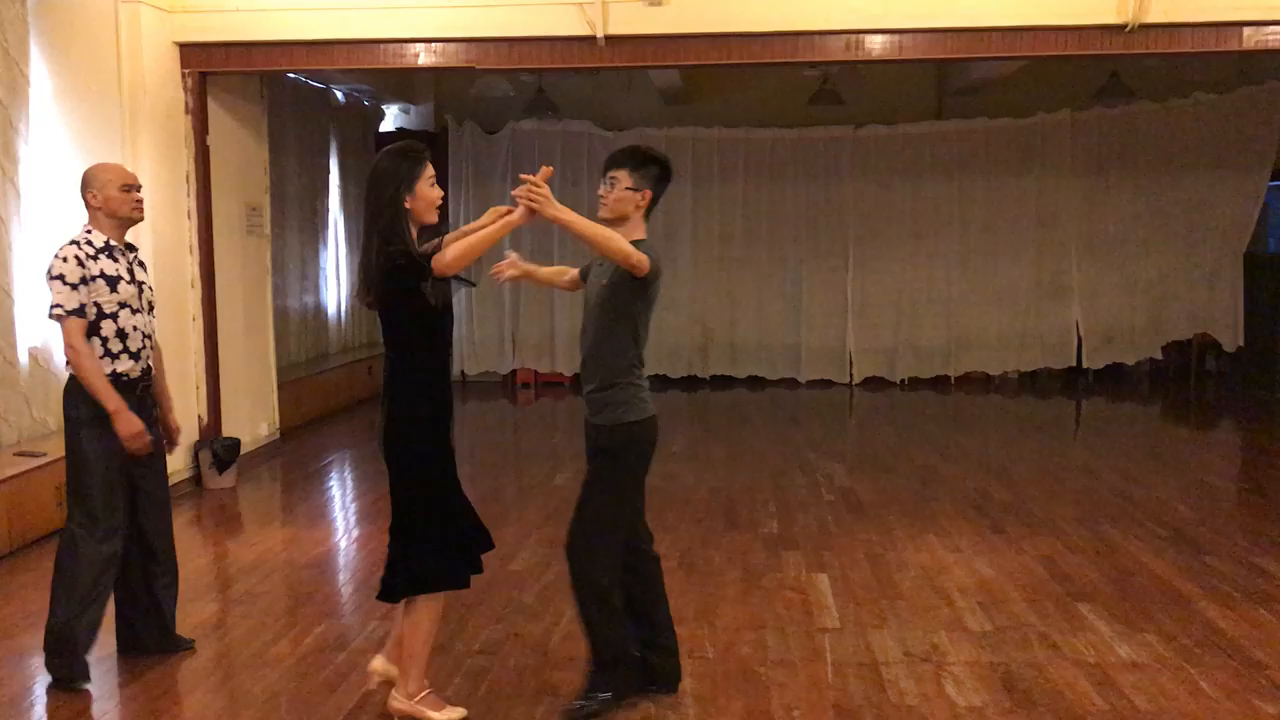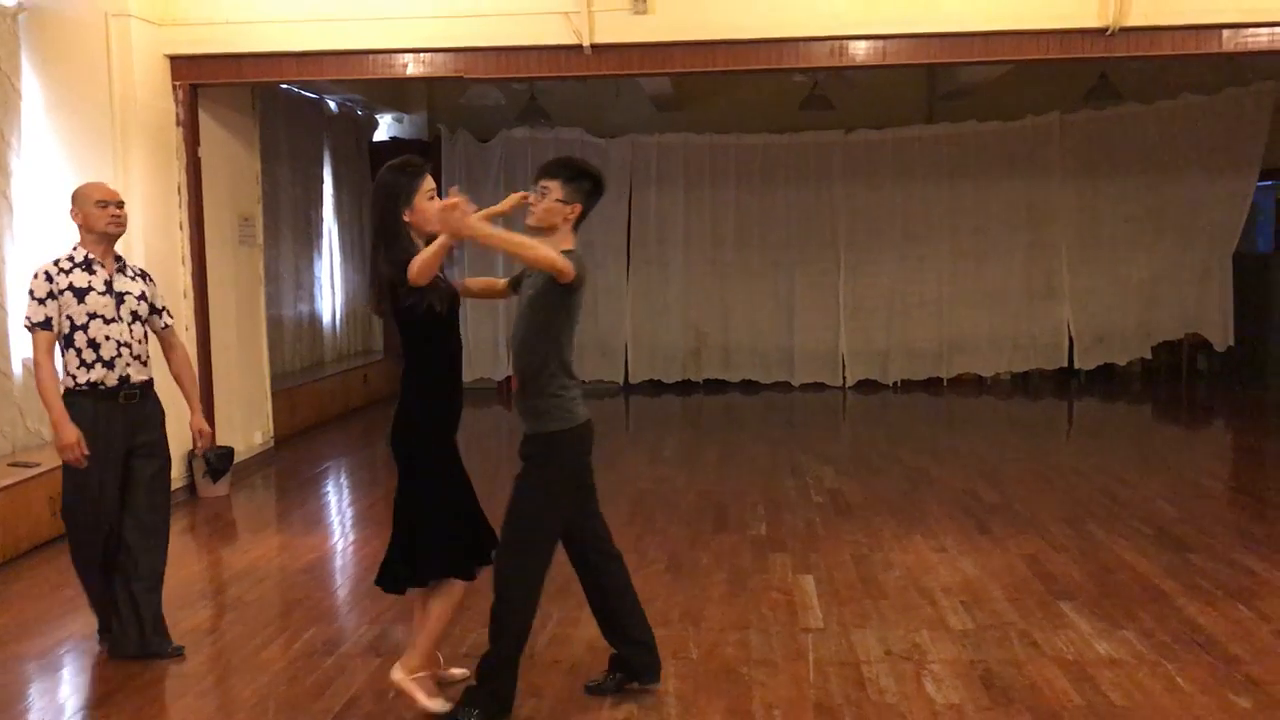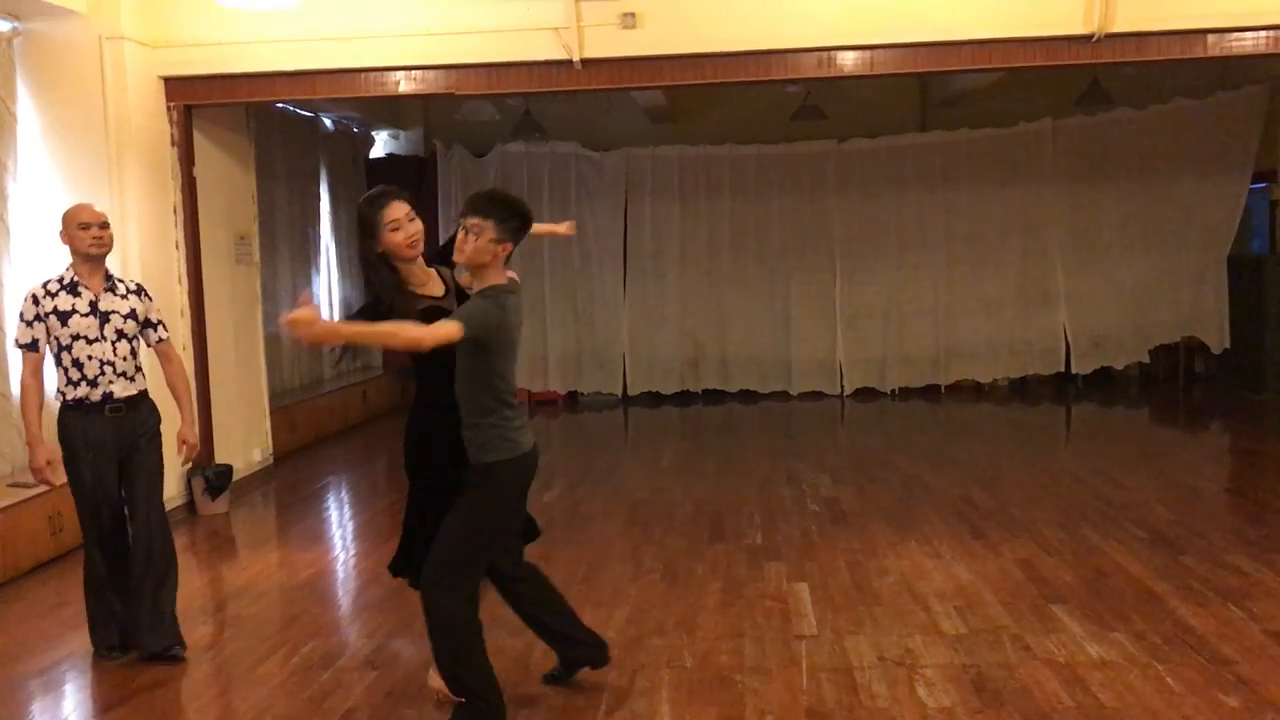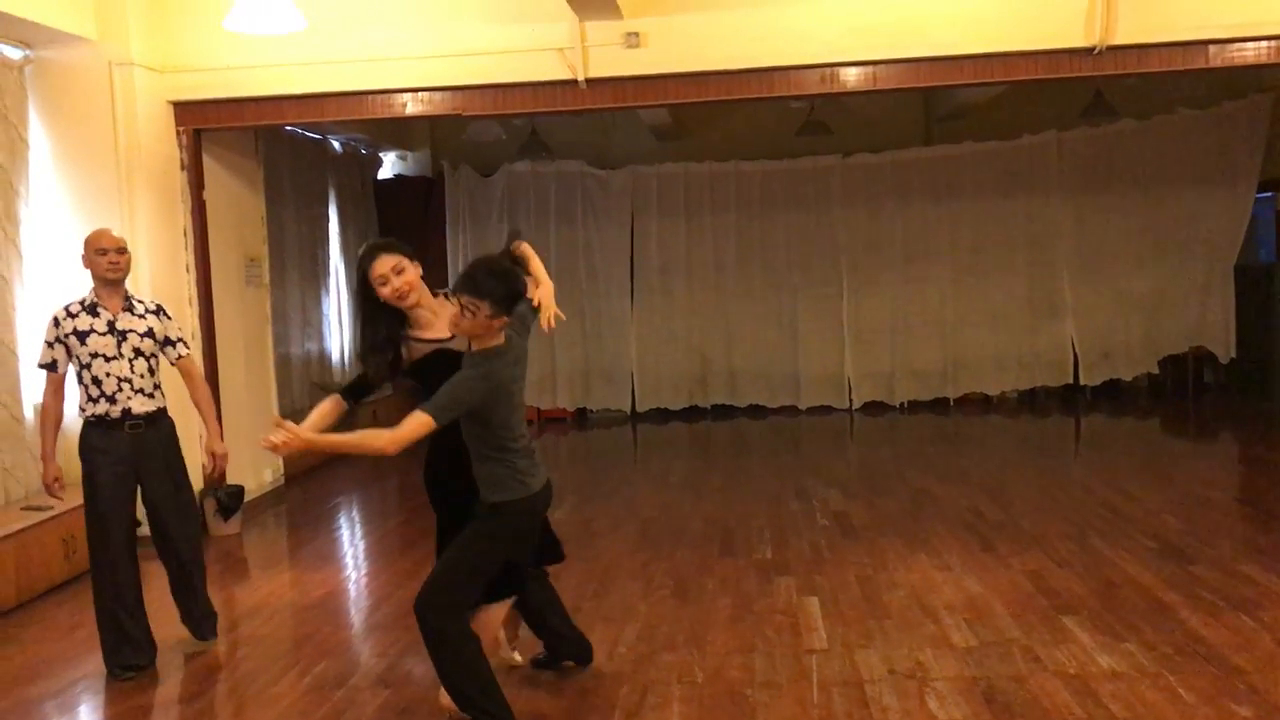
dt=0.3s
person 1, frame 1
left shoulder: (640, 261)
right shoulder: (606, 262)
left elbow: (626, 255)
right elbow: (575, 277)
left wrist: (553, 212)
right wrist: (525, 268)
left hip: (625, 426)
right hip: (611, 424)
left knee: (589, 549)
right knee: (629, 546)
right ankle: (658, 664)
person 1, frame 2
left shoulder: (565, 265)
right shoulder: (535, 270)
left elbow: (554, 264)
right elbow: (506, 284)
left wrist: (475, 231)
left hip: (555, 435)
right hip: (558, 430)
left knee: (518, 558)
right knee: (590, 547)
right ankle: (637, 660)
person 1, frame 3
left shoulder: (487, 310)
right shoulder: (504, 288)
left elbow: (424, 338)
left wrist: (334, 332)
left hip: (500, 465)
right hip: (513, 454)
left knee: (443, 583)
right knee: (504, 562)
right ankle: (580, 645)
person 1, frame 4
left shoulder: (475, 379)
right shoulder: (519, 330)
left elbow: (394, 441)
right elbow: (535, 295)
left wrist: (309, 441)
left hip: (509, 503)
right hip: (531, 488)
left knee: (437, 606)
right knee: (521, 569)
right ankle: (568, 645)
person 2, frame 1
left shoulder: (407, 252)
right shoulder: (398, 260)
left elbow: (446, 245)
right elbow: (445, 262)
left wrist: (502, 210)
right wrist: (516, 216)
left hip: (415, 419)
right hip: (417, 426)
left knee: (434, 546)
right knee: (435, 554)
left ankle: (395, 655)
person 2, frame 2
left shoulder: (420, 255)
right shoulder: (406, 267)
left elbow: (444, 248)
right elbow: (417, 274)
left wrist: (511, 204)
right wrist: (447, 236)
left hip: (429, 423)
right hip: (426, 428)
left knee: (443, 547)
right knee: (455, 551)
left ankle: (426, 659)
right ankle: (413, 666)
person 2, frame 3
left shoulder: (443, 270)
right shoulder: (392, 298)
left wrist: (551, 229)
left hip: (458, 429)
right hip: (435, 436)
right ankle: (447, 671)
person 2, frame 4
right shoulder: (398, 349)
left elbow: (516, 248)
right elbow: (348, 396)
left wrist: (544, 285)
right wrist: (302, 434)
right hip: (456, 468)
right knee: (496, 580)
left ankle: (506, 637)
person 3, frame 1
left shoulder: (135, 262)
right shoulder: (72, 258)
right elbow: (76, 344)
left wrist: (167, 408)
right wrist: (117, 412)
left hip: (142, 399)
right hip: (100, 406)
left knee: (152, 521)
right knee: (95, 529)
left ankle: (148, 632)
right ankle: (65, 652)
person 3, frame 2
left shoulder: (140, 277)
right shoulder: (52, 275)
left elbow: (172, 345)
right elbow: (42, 356)
left wrist: (195, 410)
right wrist: (61, 422)
left hip: (144, 407)
right hip: (89, 410)
left knee: (147, 523)
right knee: (94, 522)
left ankle: (137, 633)
right ankle: (112, 615)
person 3, frame 3
left shoulder: (135, 293)
right shoulder: (43, 298)
left elbow: (169, 357)
right elbow: (31, 375)
left wrist: (189, 419)
right wrist: (36, 441)
left hip: (138, 417)
right hip: (84, 424)
left knee: (150, 525)
right knee: (101, 530)
left ankle: (159, 635)
right ankle: (114, 633)
person 3, frame 4
left shoulder: (155, 314)
right shoulder: (65, 320)
left elbow: (192, 374)
right elbow: (53, 393)
left wrist: (214, 433)
right wrist: (49, 458)
left hip: (157, 433)
right hip: (103, 441)
left knee: (180, 532)
right knee: (112, 548)
left ankle: (200, 618)
right ankle: (128, 652)
